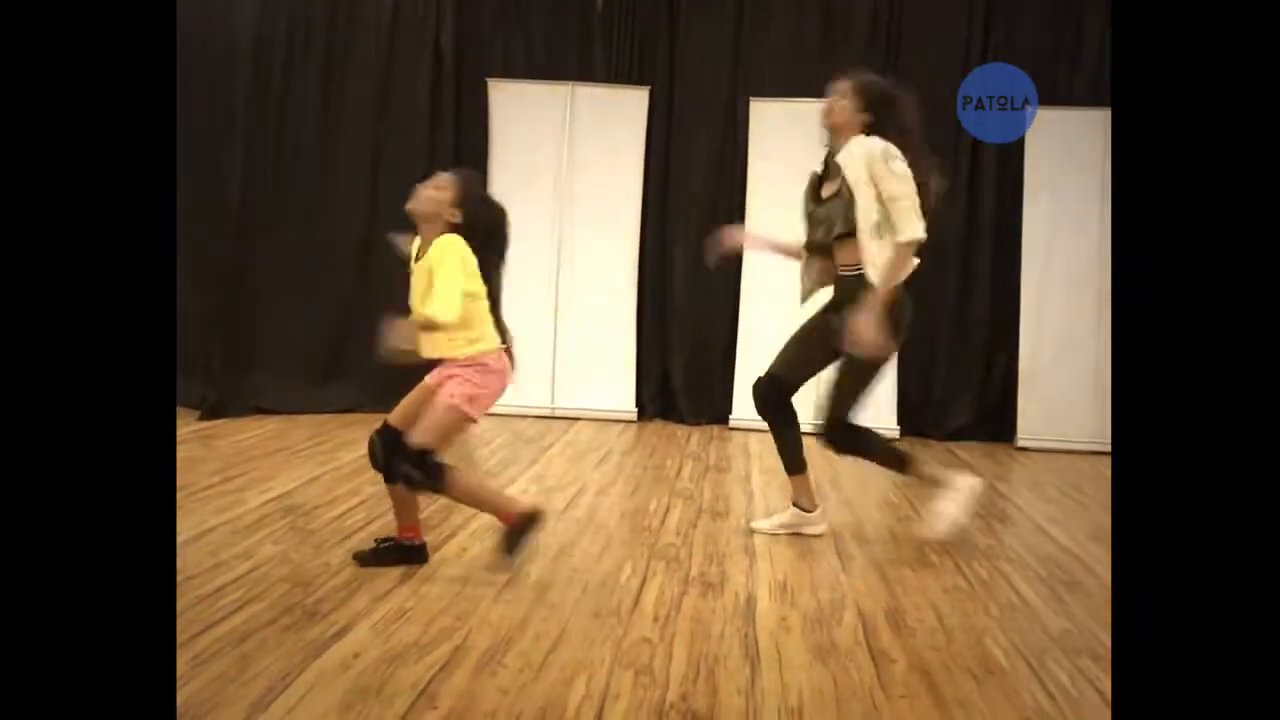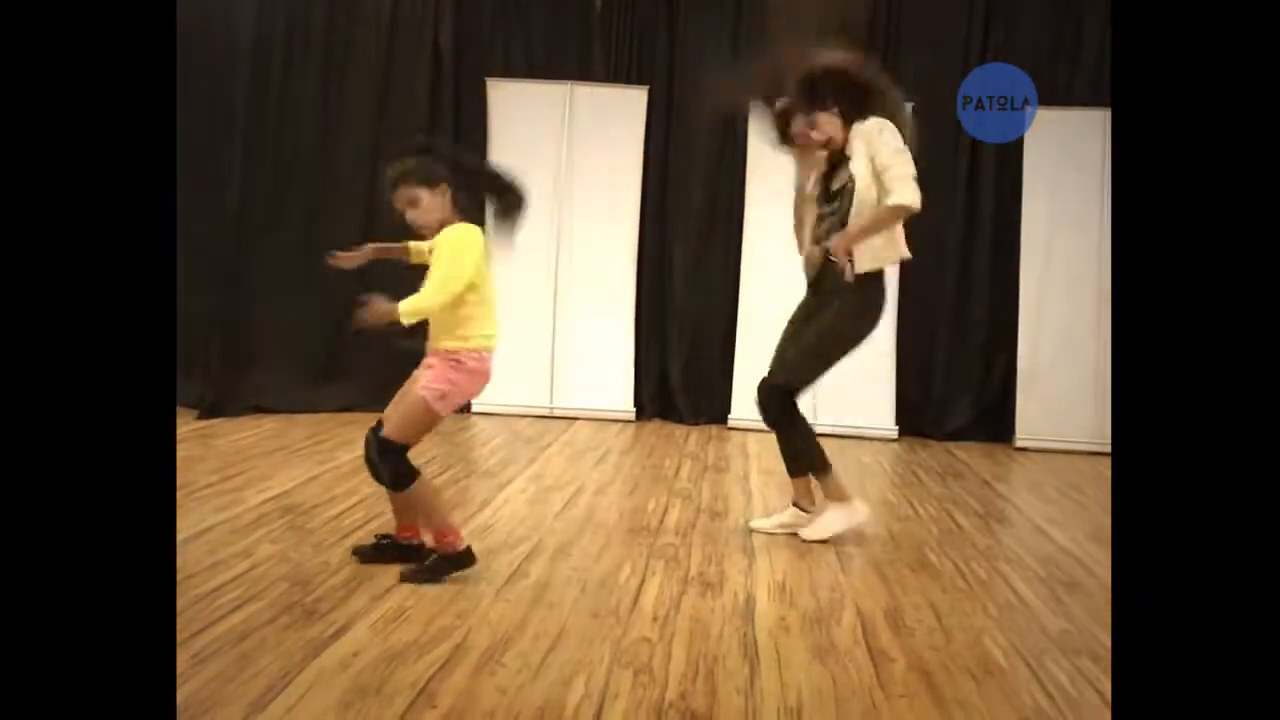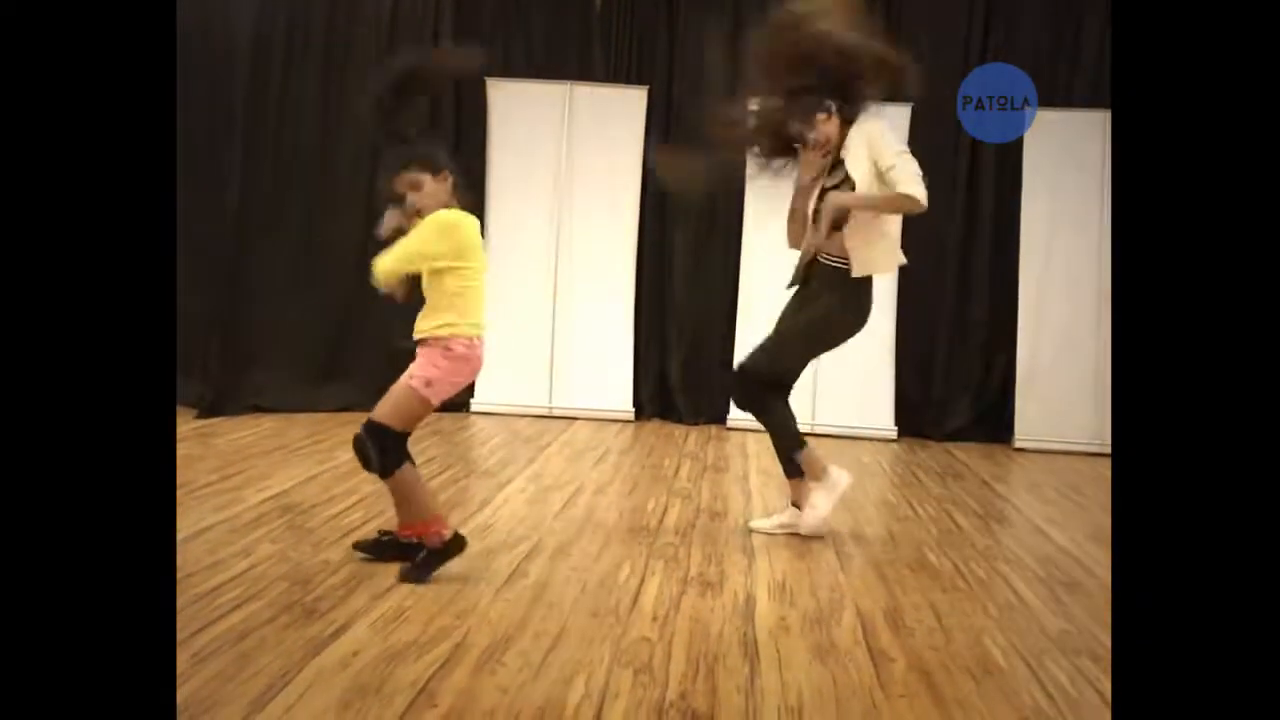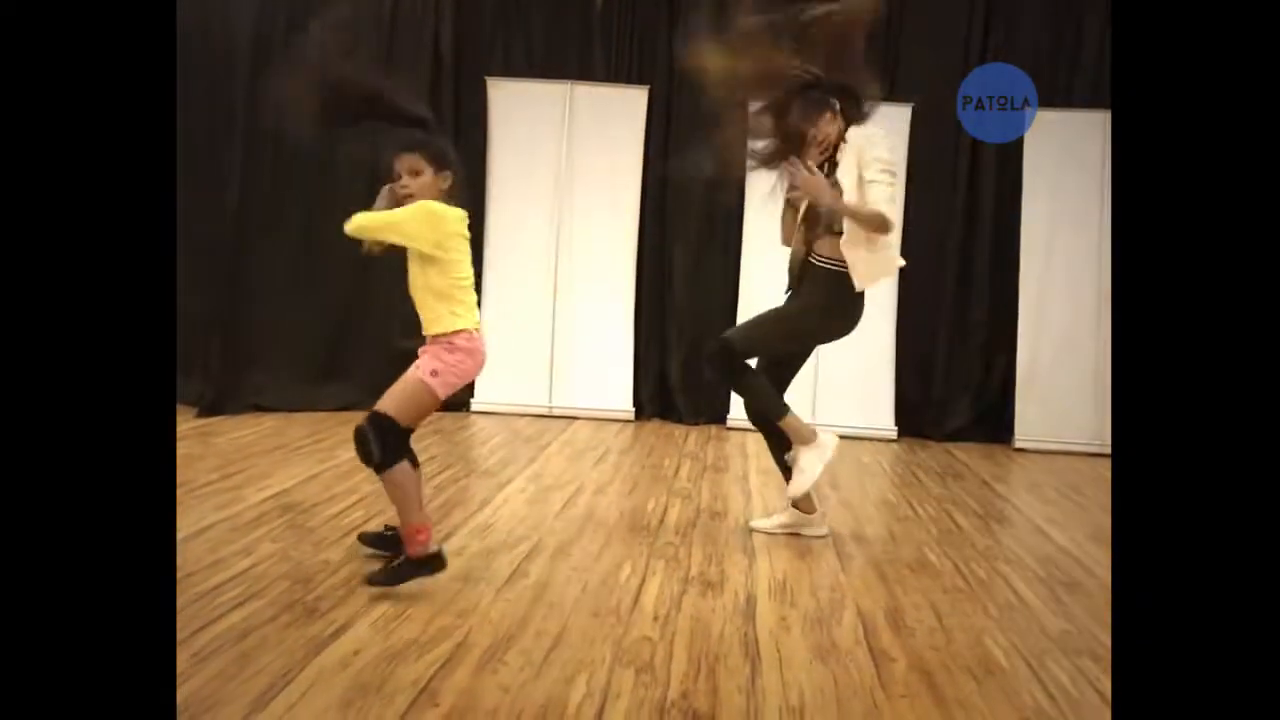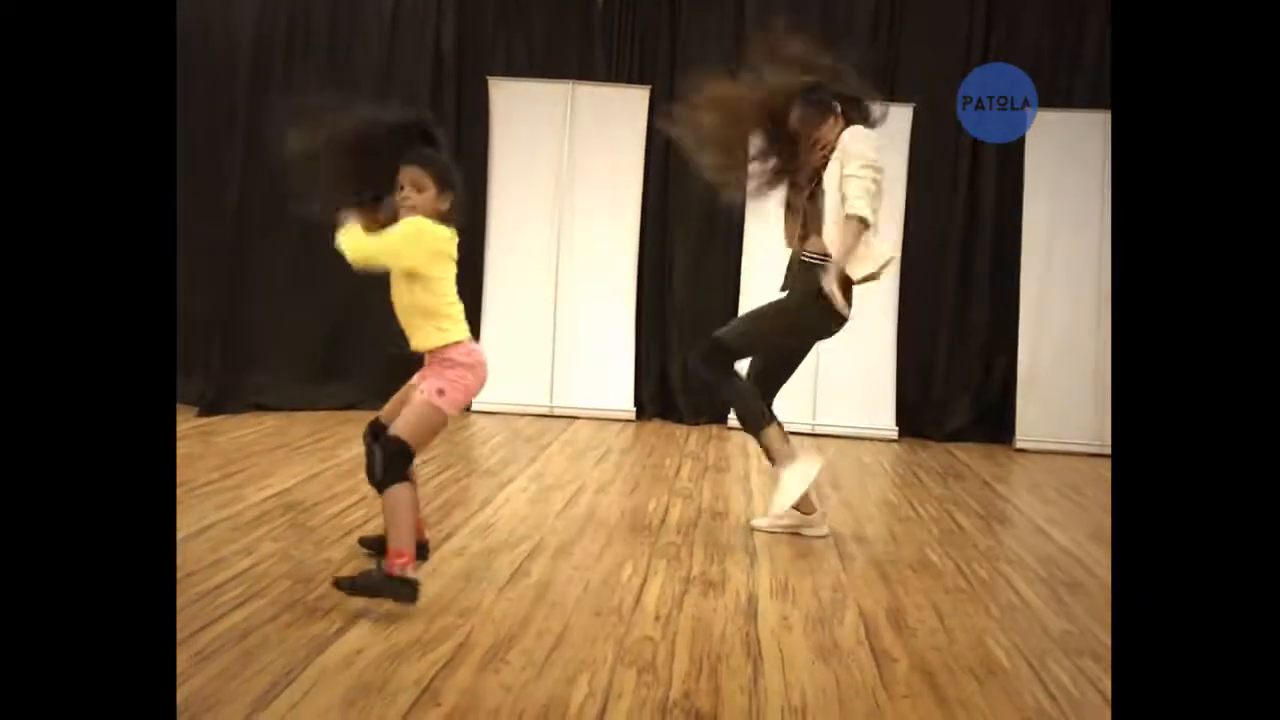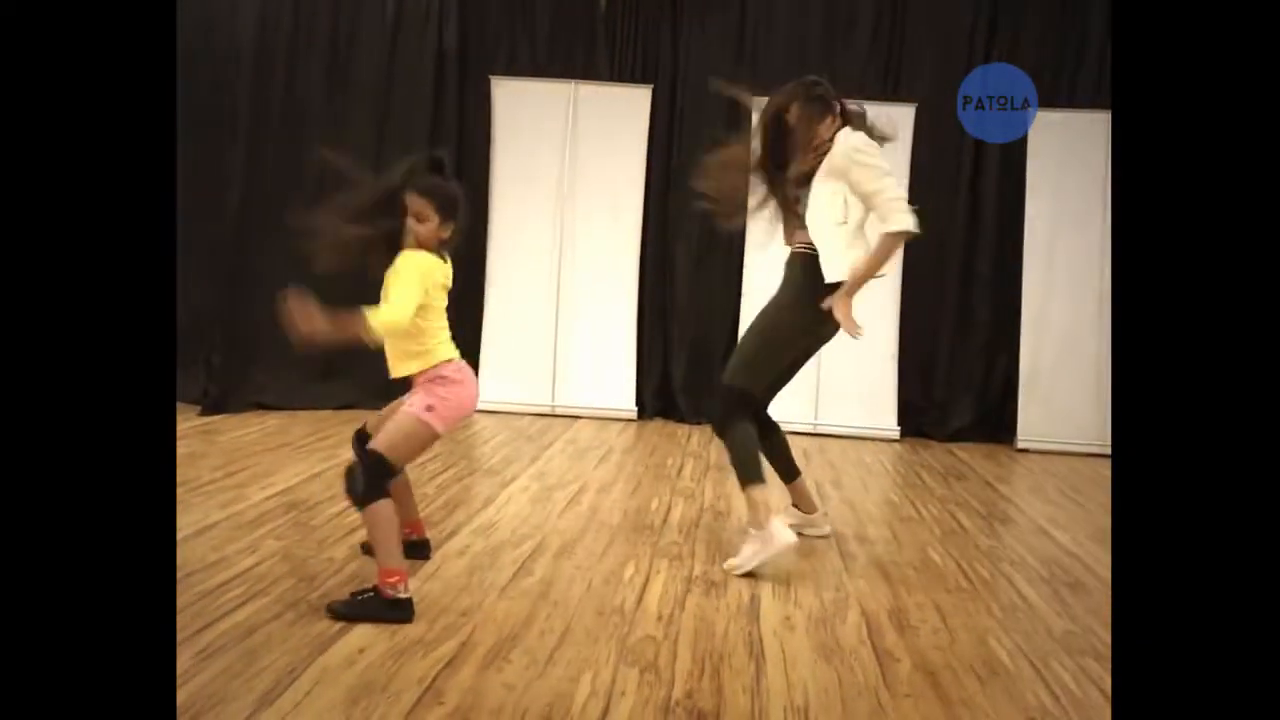
dt=0.1s
person 1, frame 1
left shoulder: (876, 153)
right shoulder: (829, 171)
left elbow: (910, 235)
left wrist: (874, 308)
right wrist: (757, 241)
left hip: (875, 300)
right hip: (843, 299)
left knee: (836, 427)
right knee: (769, 390)
left ankle: (949, 482)
right ankle: (804, 507)
person 1, frame 2
left shoulder: (876, 134)
right shoulder: (819, 164)
left elbow: (907, 200)
right elbow: (809, 239)
left wrist: (848, 236)
right wrist: (811, 178)
left hip: (853, 291)
right hip: (821, 288)
left knee: (776, 395)
right knee: (772, 392)
left ankle: (842, 501)
right ankle: (804, 507)
person 1, frame 3
left shoulder: (872, 137)
right shoulder: (815, 163)
left elbow: (914, 196)
right elbow: (798, 238)
left wrist: (850, 200)
right wrist: (809, 178)
left hip: (842, 294)
right hip: (811, 286)
left knee: (748, 382)
right knee: (769, 393)
left ankle: (819, 476)
right ankle: (805, 507)
person 1, frame 4
left shoulder: (865, 145)
right shoulder: (811, 162)
left elbow: (881, 219)
right elbow: (790, 237)
left wrist: (834, 203)
right wrist: (801, 190)
left hip: (832, 297)
right hip: (806, 287)
left knee: (721, 353)
right knee: (762, 395)
left ankle: (808, 439)
right ankle: (804, 510)
person 1, frame 5
left shoulder: (856, 144)
right shoulder: (820, 155)
left elbow: (861, 210)
right elbow: (777, 202)
left wrist: (834, 268)
left hip: (820, 292)
right hip: (808, 287)
left knee: (710, 355)
right knee: (757, 393)
left ankle: (790, 460)
right ankle: (804, 511)
person 1, frame 6
left shoulder: (853, 150)
right shoulder: (819, 162)
left elbow: (901, 222)
left wrist: (848, 288)
left hip: (808, 291)
right hip: (808, 292)
left knee: (731, 403)
right knee: (751, 407)
left ankle: (766, 525)
right ankle: (809, 512)
person 2, frame 1
left shoulder: (446, 249)
right shoulder: (429, 246)
left elbow: (447, 309)
left wrist: (415, 329)
left hip: (479, 368)
right hip: (452, 366)
left knee: (414, 463)
right knee: (384, 445)
left ankle: (515, 513)
right ankle: (409, 540)
person 2, frame 2
left shoulder: (462, 237)
right shoulder: (447, 238)
left elbow: (429, 301)
right elbow: (419, 251)
left wrist: (389, 311)
right wrist: (371, 252)
left hip: (460, 363)
right hip: (441, 359)
left knee: (385, 454)
right knee: (380, 441)
left ankle: (452, 546)
right ankle: (407, 537)
person 2, frame 3
left shoulder: (443, 226)
right shoulder: (459, 224)
left elbow: (384, 272)
left wrist: (392, 234)
right wrist: (397, 225)
left hip: (450, 351)
right hip: (443, 347)
left knee: (373, 441)
right knee: (385, 440)
left ankle: (440, 536)
right ankle: (411, 536)
person 2, frame 4
left shoulder: (424, 215)
right shoulder: (447, 219)
left elbow: (356, 227)
left wrist: (382, 210)
right wrist: (389, 203)
left hip: (455, 346)
right hip: (445, 345)
left knee: (376, 434)
right knee: (389, 432)
left ankle: (421, 548)
right ankle: (407, 530)
person 2, frame 5
left shoulder: (418, 231)
right shoulder: (437, 235)
left elbow: (357, 252)
left wrist: (350, 223)
right wrist: (383, 216)
left hip: (456, 366)
right hip: (442, 363)
left knee: (387, 454)
right knee: (381, 433)
left ankle: (398, 573)
right ankle: (409, 535)
person 2, frame 6
left shoulder: (413, 263)
right shoulder: (430, 261)
left elbow: (393, 318)
left wrist: (327, 325)
left hip: (443, 386)
right hip: (434, 384)
left knee: (364, 473)
right knee: (368, 439)
left ankle: (392, 591)
right ankle: (412, 535)
